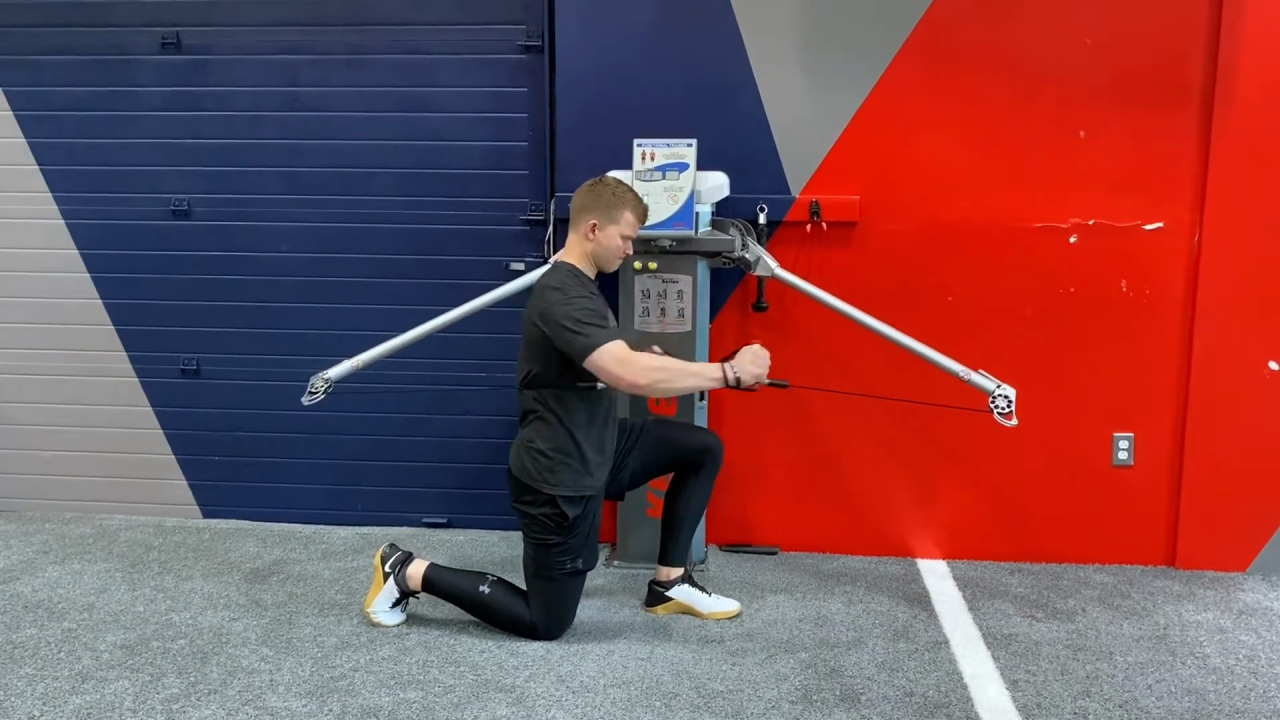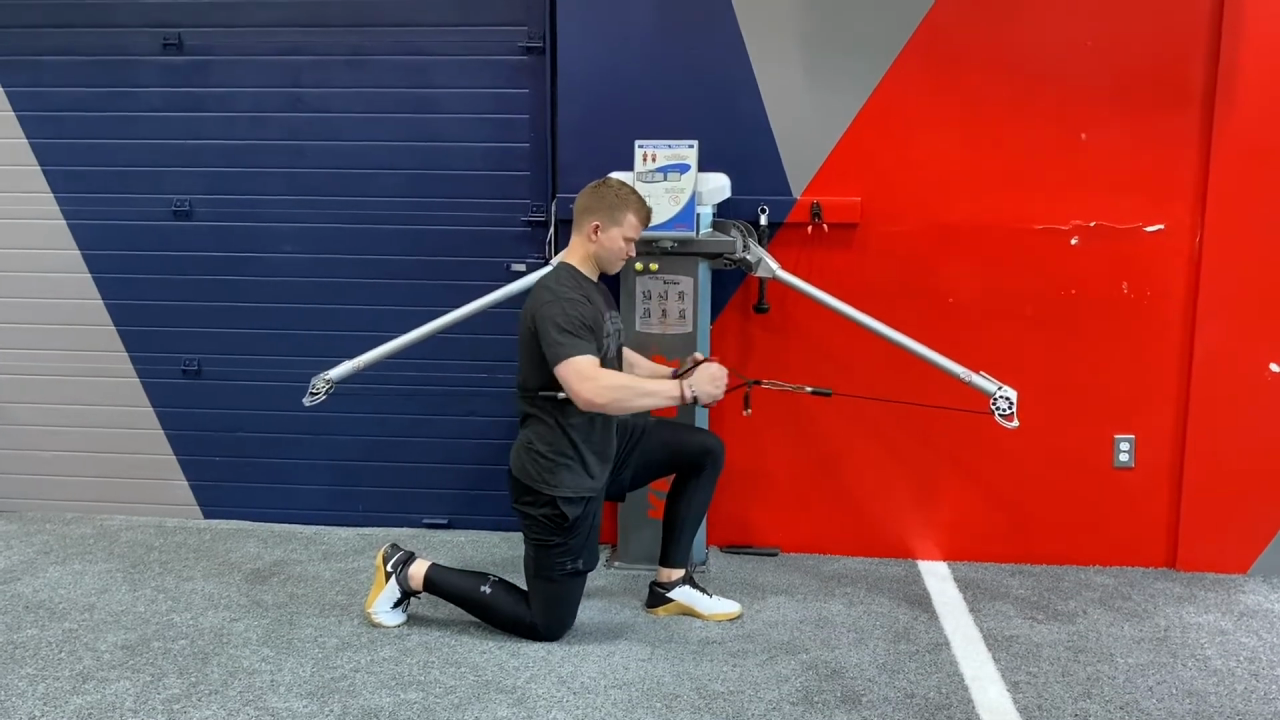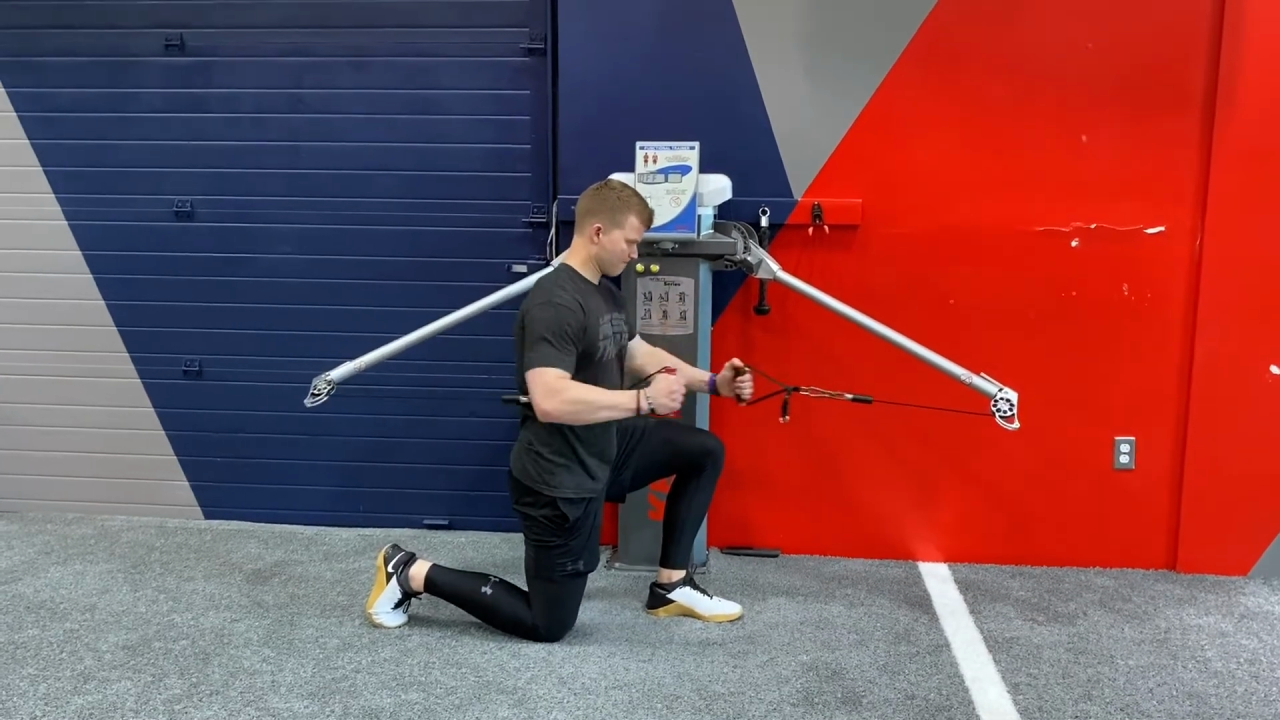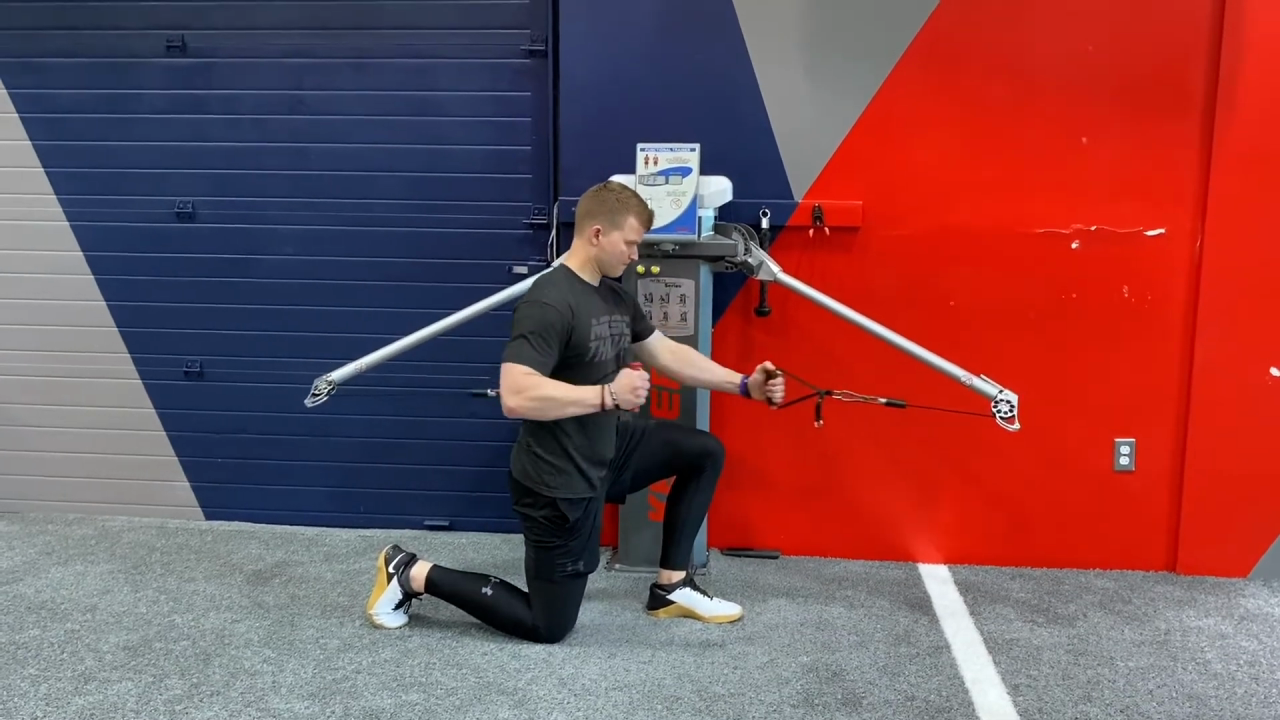
dt=0.2s
person 1, frame 1
left shoulder: (573, 284)
right shoulder: (563, 299)
right elbow: (631, 375)
left wrist: (645, 363)
right wrist: (728, 372)
left hip: (597, 448)
right hip: (558, 477)
left knee: (703, 449)
right knee: (546, 622)
left ankle: (669, 583)
right ankle: (409, 573)
person 1, frame 2
left shoulder: (592, 288)
right shoulder: (558, 300)
left elbow: (612, 359)
right elbow: (591, 391)
left wrist: (675, 377)
right wrist: (686, 389)
left hip: (600, 450)
right hip: (558, 477)
left knee: (704, 451)
right knee: (547, 623)
left ankle: (670, 584)
right ankle: (410, 573)
person 1, frame 3
left shoulder: (605, 291)
right shoulder: (554, 303)
left elbow: (638, 355)
right elbow: (552, 402)
left wrist: (710, 381)
right wrist: (644, 401)
left hip: (603, 451)
right hip: (558, 478)
left knee: (704, 451)
right knee: (548, 624)
left ankle: (670, 585)
right ankle: (411, 574)
person 1, frame 4
left shoulder: (615, 296)
right shoulder: (549, 303)
left elbow: (666, 353)
right elbow: (517, 397)
left wrist: (744, 385)
right wrist: (608, 394)
left hip: (605, 452)
right hip: (557, 480)
left knee: (704, 452)
right knee: (548, 625)
left ankle: (670, 587)
right ankle: (413, 574)
